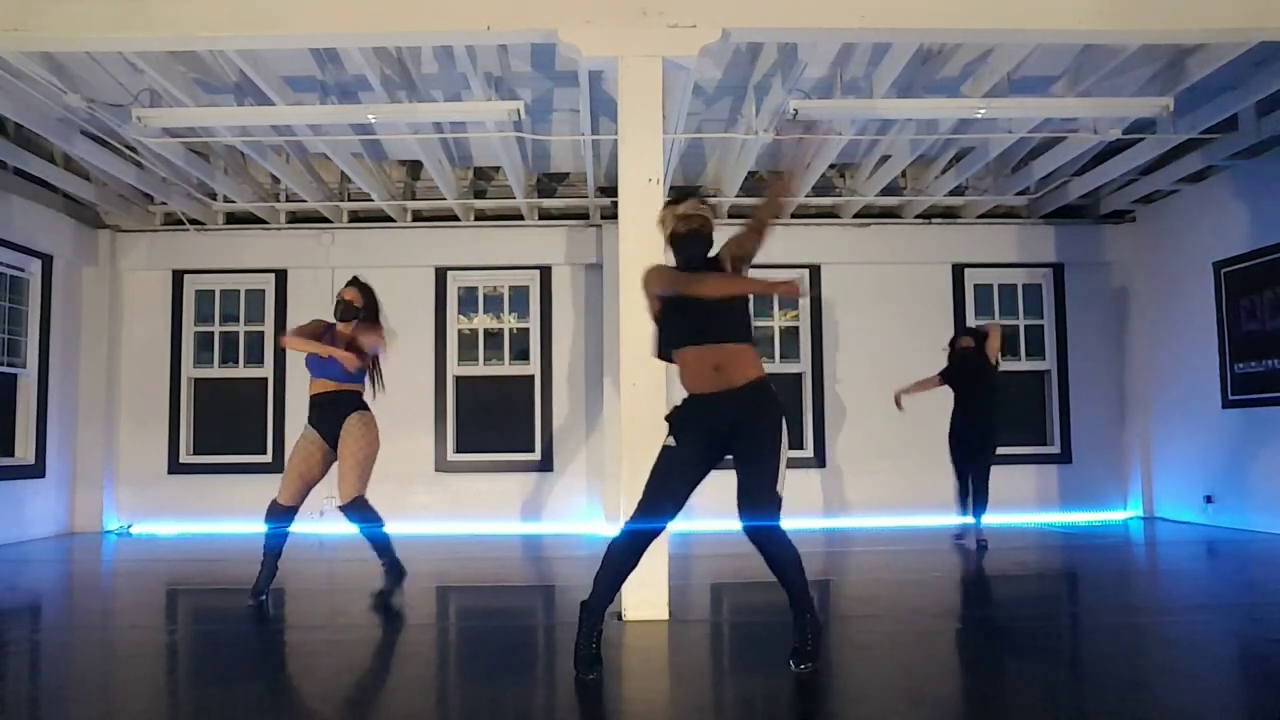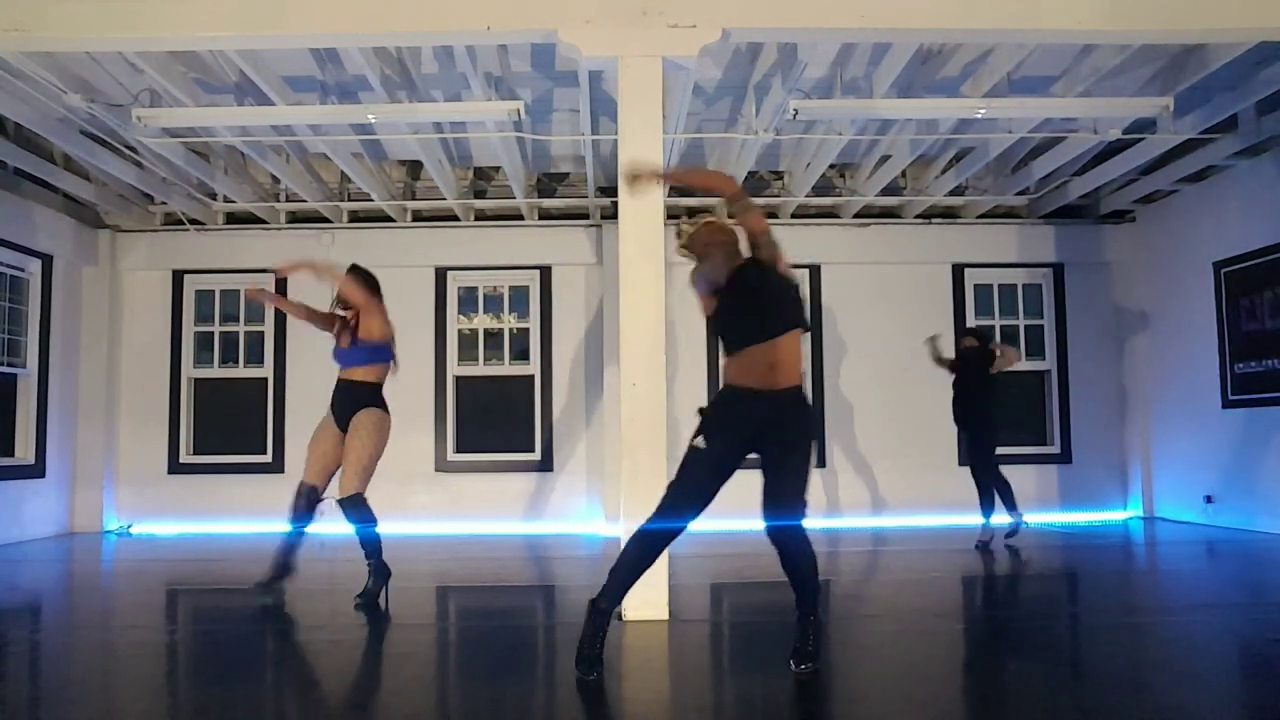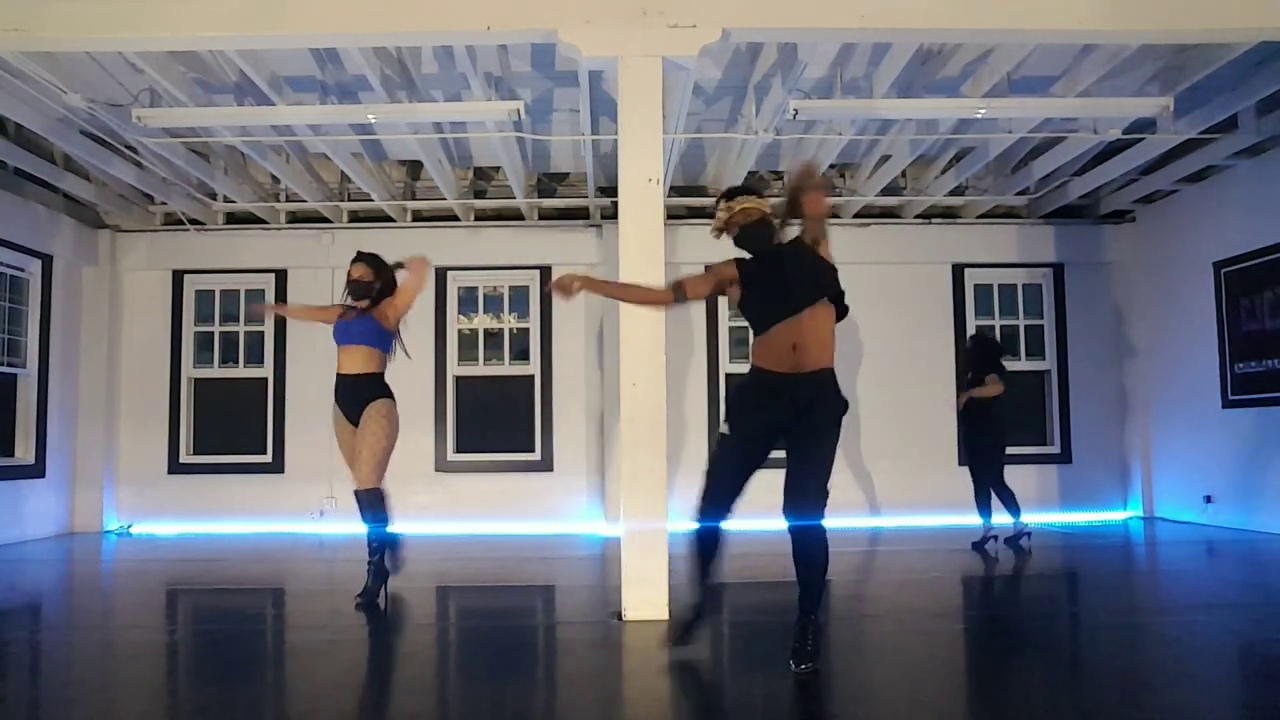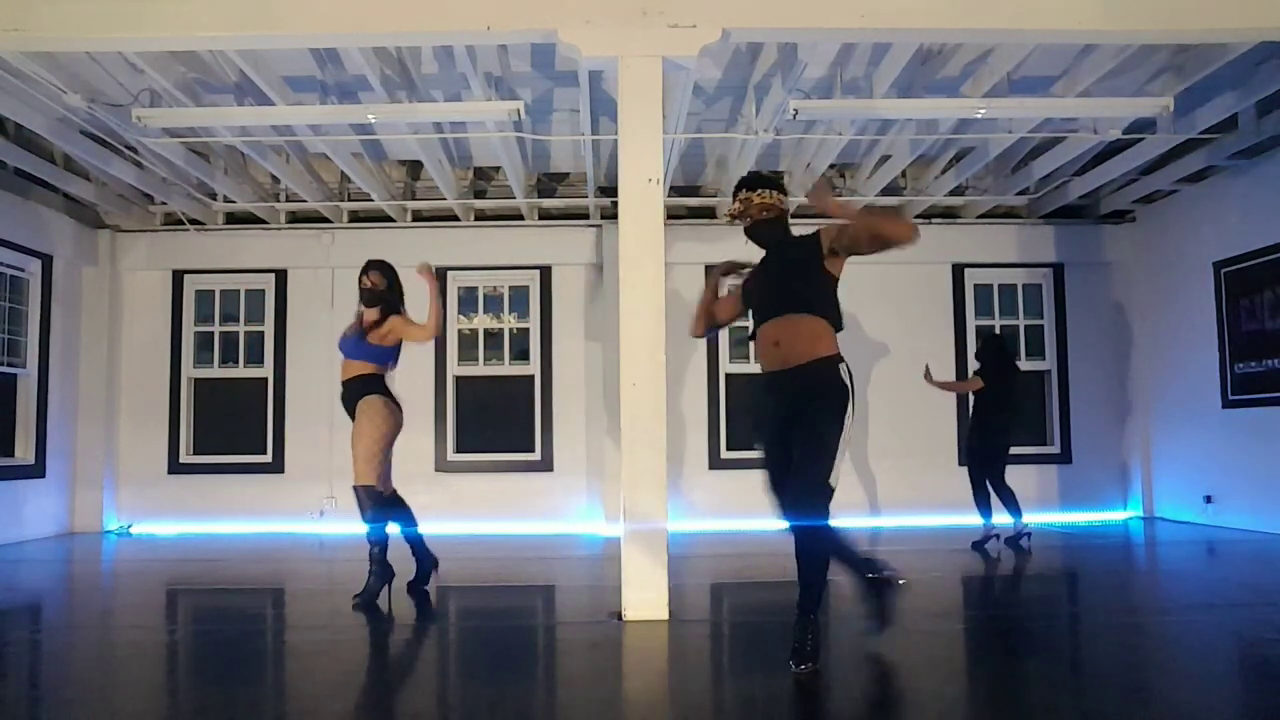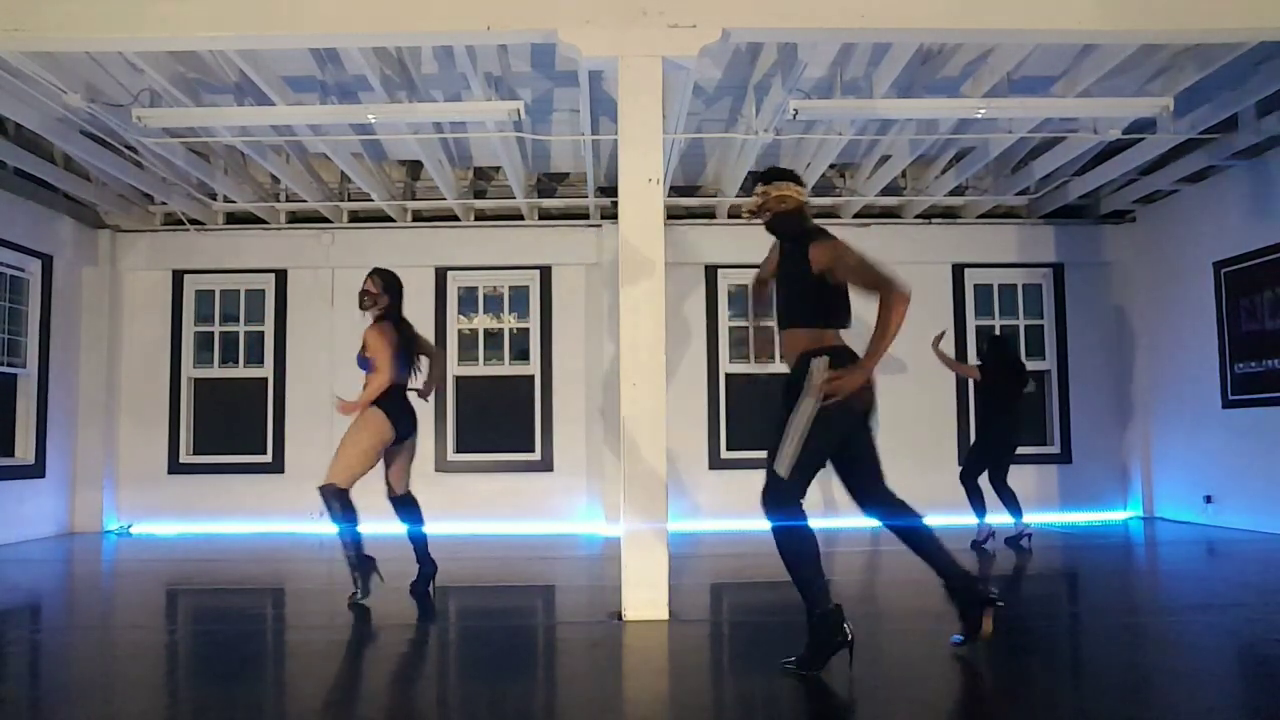
dt=0.2s
person 1, frame 1
left shoulder: (730, 261)
right shoulder: (659, 279)
left elbow: (764, 219)
right elbow: (691, 285)
right wrist: (764, 287)
left hip: (757, 407)
right hip: (701, 415)
left knee: (760, 522)
right knee: (647, 522)
left ankle: (806, 622)
right ankle: (592, 618)
person 1, frame 2
left shoulder: (765, 258)
right shoulder: (712, 280)
left elbow: (731, 192)
right elbow: (711, 281)
left wrist: (663, 177)
left hip: (787, 415)
right hip: (734, 411)
left knee: (783, 523)
right knee: (670, 517)
left ankle: (808, 627)
right ankle: (601, 612)
person 1, frame 3
left shoulder: (810, 248)
right shoulder: (734, 273)
right elbow: (662, 295)
right wrist: (590, 284)
left hip: (816, 397)
right hip: (759, 396)
left knee: (803, 513)
right knee: (713, 509)
left ankle: (808, 624)
right ankle: (705, 595)
person 1, frame 4
left shoulder: (823, 244)
right shoulder: (755, 279)
left elbow: (905, 234)
right elbow: (701, 326)
left wrist: (846, 213)
right wrist: (713, 278)
left hip: (822, 387)
right hip: (775, 396)
left knee: (809, 507)
right knee: (797, 510)
left ankle: (807, 624)
right ankle: (875, 576)
person 1, frame 5
left shoulder: (822, 248)
right shoulder: (787, 251)
left elbow: (895, 297)
right elbow: (768, 297)
left wrist: (864, 365)
right wrist: (765, 275)
left hip: (823, 378)
right hip: (827, 384)
left knee: (780, 499)
right knee: (875, 496)
left ankle: (825, 624)
right ankle: (968, 592)
person 2, frame 1
left shoulder: (365, 339)
right shoulder: (320, 330)
left elbow: (375, 343)
right elbow: (291, 339)
left wrist: (368, 338)
right wrist: (334, 350)
left hip: (354, 420)
right hip: (318, 427)
left knee: (350, 500)
right knee: (285, 501)
left ankle: (392, 568)
right ankle: (266, 575)
person 2, frame 2
left shoulder: (375, 319)
right shoulder: (339, 323)
left elbow: (347, 284)
right elbow: (306, 313)
left wrist: (304, 267)
right wrist: (270, 297)
left hip: (368, 412)
right hip: (338, 411)
left knee: (350, 494)
right knee: (310, 488)
left ankle: (377, 571)
right ankle: (283, 562)
person 2, frame 3
left shoulder: (387, 310)
right shoulder: (342, 312)
left elbow: (421, 269)
right elbow: (306, 312)
left wrist: (400, 267)
right wrist: (275, 308)
left hip: (374, 402)
right hip: (344, 401)
left knee: (367, 487)
right knee: (365, 486)
left ankle: (376, 570)
right ankle: (386, 544)
person 2, frame 4
left shoulder: (393, 323)
right shoulder: (360, 319)
left elbow: (430, 331)
left wrist: (431, 284)
left hip: (375, 404)
right hip: (362, 404)
left knee: (367, 485)
right knee: (381, 490)
left ankle: (378, 568)
right ankle: (422, 559)
person 2, frame 5
left shoulder: (378, 330)
right shoulder: (401, 329)
left elbow: (386, 375)
right elbow: (434, 354)
left wrist: (356, 404)
right wrist: (428, 387)
left hip: (381, 414)
right hip: (404, 417)
left knee: (333, 487)
right knee: (399, 492)
left ankle: (359, 563)
right ankle: (424, 566)
person 3, frame 1
left shoulder: (986, 363)
right shoulder: (953, 370)
left elbow: (994, 329)
right elbow: (928, 383)
left wrist: (979, 331)
right wrist: (903, 391)
left hip: (984, 430)
right hip: (960, 429)
left knee: (979, 479)
right knee: (963, 478)
left ankle: (977, 525)
right ankle: (966, 520)
person 3, frame 2
left shoulder: (986, 365)
right shoulder: (962, 366)
left elbow: (1015, 357)
right elbow: (941, 361)
left wrist: (998, 348)
right wrist: (933, 347)
left hip: (981, 430)
right hip: (969, 430)
left knee: (984, 477)
right knee: (990, 475)
left ankle: (987, 527)
right ankle: (1015, 515)
person 3, frame 3
left shoulder: (989, 370)
right shoulder: (978, 369)
left elbow: (996, 387)
left wrist: (968, 393)
left hip: (985, 433)
right hip: (976, 433)
left knee: (982, 481)
right knee: (995, 481)
left ankle: (988, 528)
right ankle: (1018, 524)
person 3, frame 4
left shoulder: (989, 372)
right shoulder: (1008, 371)
left elbow: (964, 387)
left wrist: (932, 382)
left hip: (986, 434)
right hip: (1001, 434)
left knee: (979, 480)
right knee: (997, 480)
left ankle: (989, 526)
right ankle: (1019, 524)
person 3, frame 5
left shoulder: (989, 371)
right shoulder: (1016, 373)
left elbow: (957, 367)
right elbow: (1028, 386)
left wrist: (936, 349)
left hip: (991, 435)
right hip: (1009, 434)
left knee: (968, 476)
right knee: (998, 481)
left ankle: (983, 525)
right ankle: (1020, 525)
